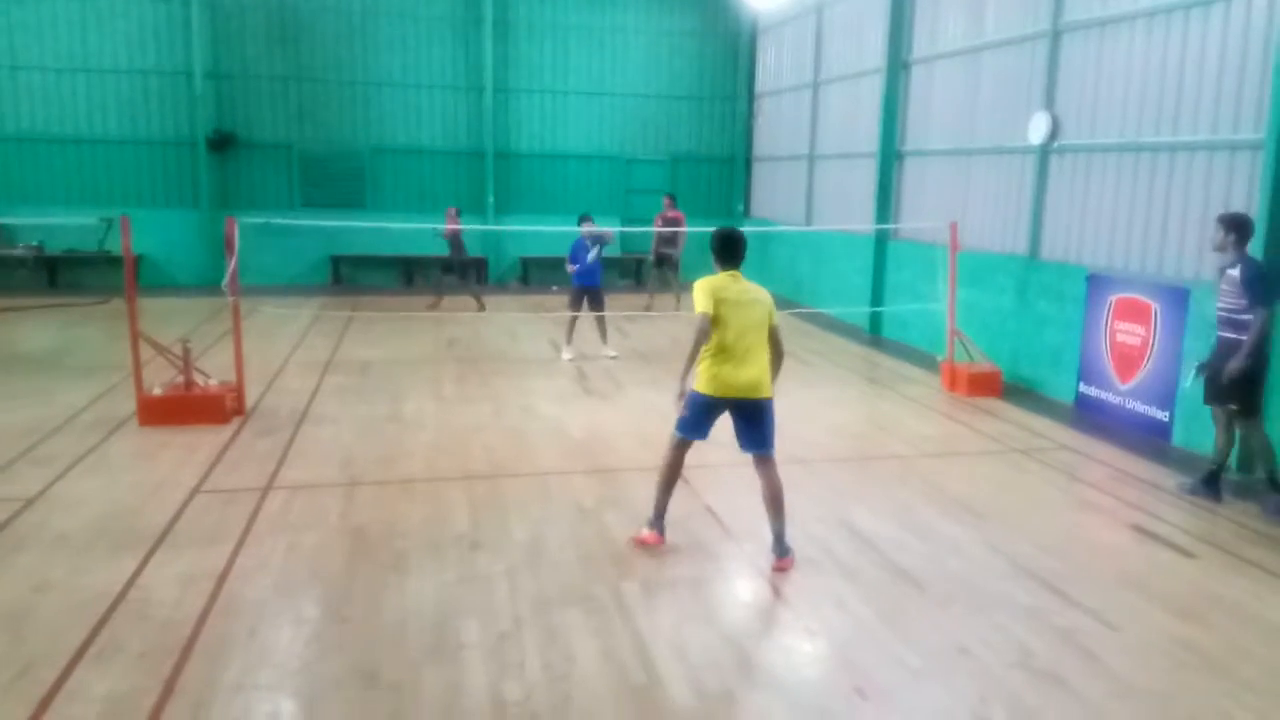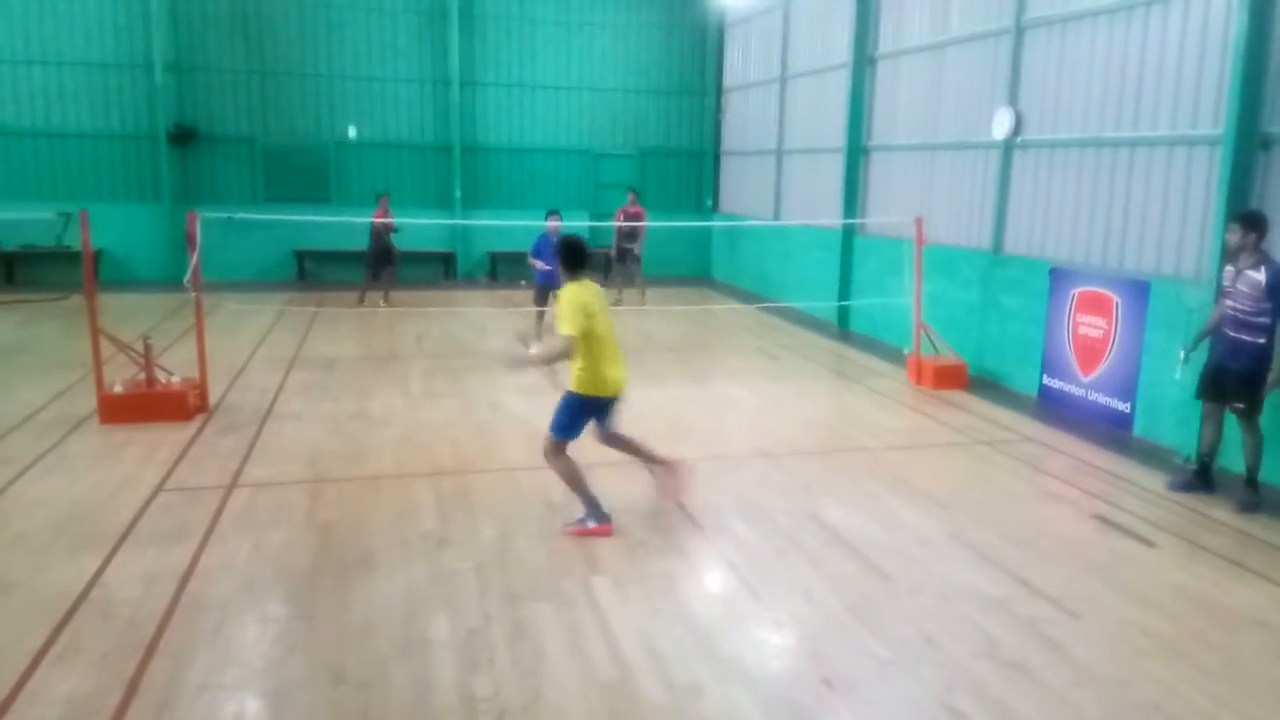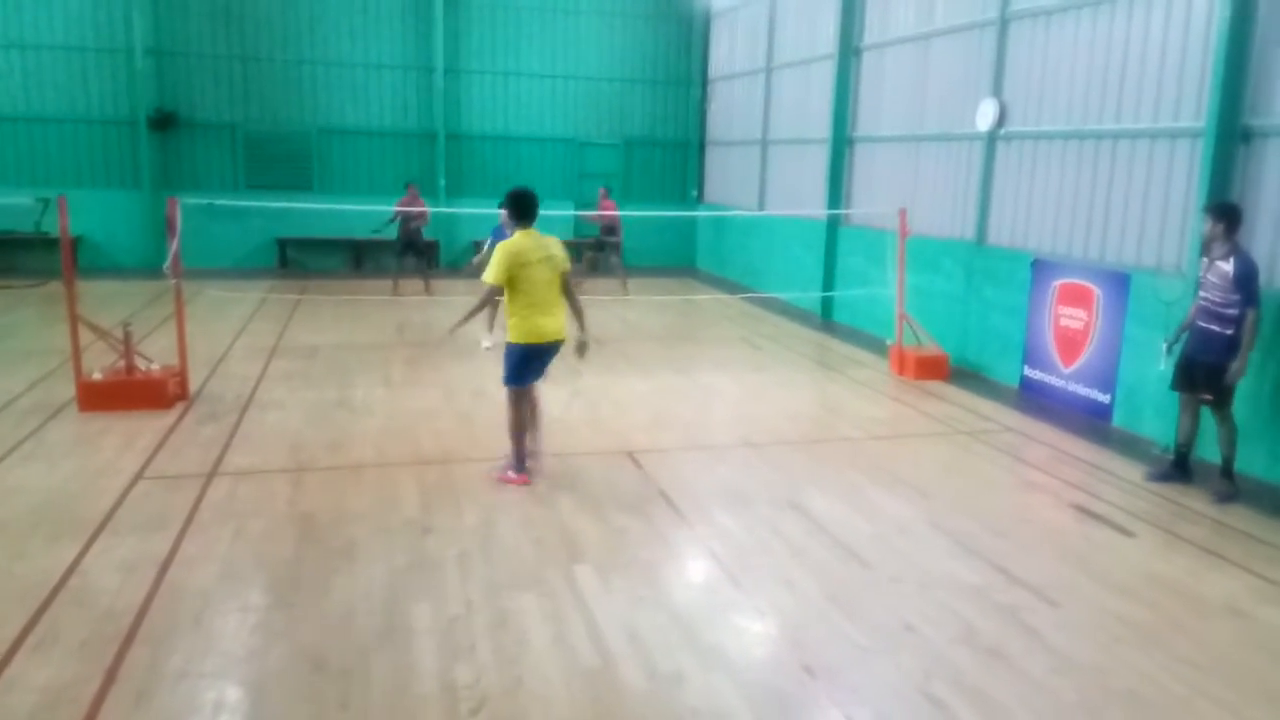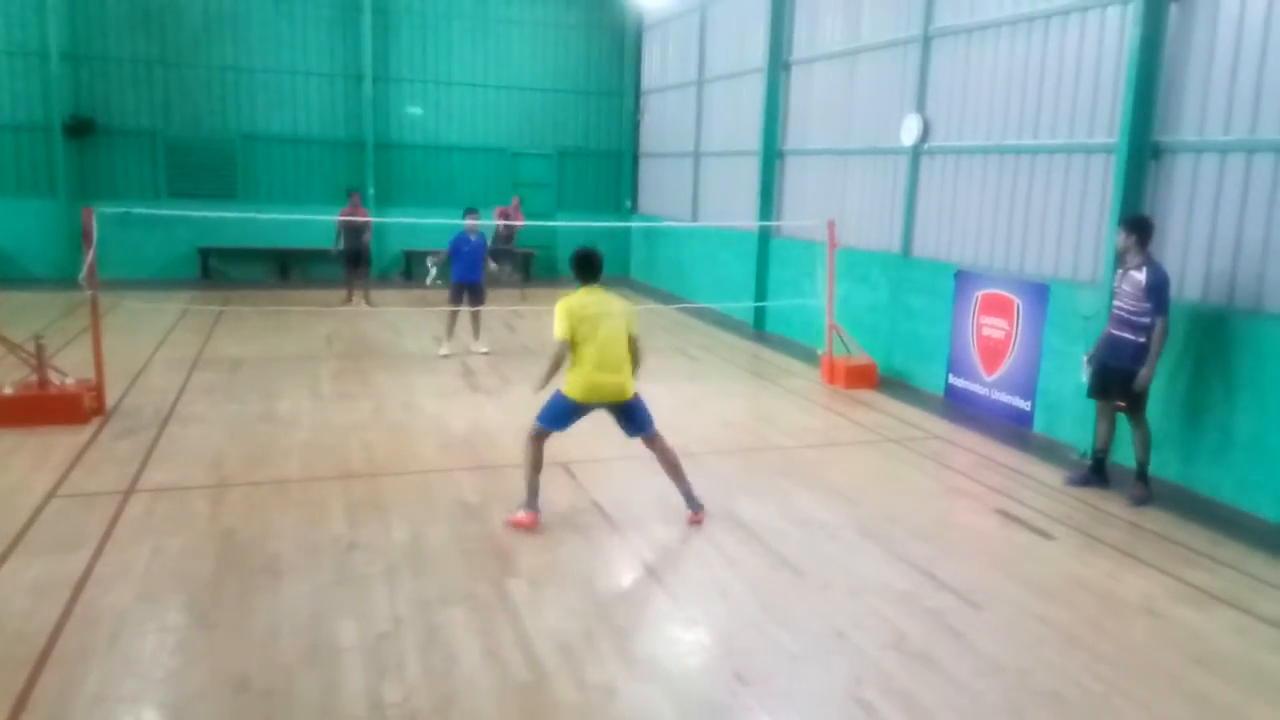
dt=1s
person 1, frame 1
left shoulder: (707, 286)
right shoulder: (762, 294)
left elbow: (702, 330)
right elbow: (778, 349)
left wrist: (682, 380)
right wrist: (768, 386)
left hip: (714, 384)
right hip: (756, 388)
left knee: (677, 448)
right knee: (766, 463)
left ankle: (655, 527)
right ankle: (780, 547)
person 1, frame 2
left shoulder: (570, 298)
right shoulder: (594, 290)
left elbow: (566, 349)
left wrist: (535, 358)
right wrist: (539, 345)
left hip: (589, 383)
right hip: (613, 378)
left knee: (553, 451)
right knee: (605, 434)
left ankle: (597, 517)
right ankle: (662, 466)
person 1, frame 3
left shoulder: (506, 249)
right shoulder: (555, 245)
left elbow: (488, 296)
right elbow: (569, 291)
left wrist: (461, 322)
right wrist: (583, 331)
left hip: (525, 334)
right hip: (555, 332)
left knee: (516, 396)
right knee: (526, 388)
left ankle: (519, 468)
right ankle: (525, 452)
person 1, frame 4
left shoulder: (567, 306)
right shoulder: (621, 305)
left elbow: (561, 353)
right elbow: (635, 354)
left wrist: (544, 379)
left hip: (580, 388)
right hip: (619, 388)
left knee: (535, 437)
right knee: (655, 442)
left ankle: (530, 508)
right ankle: (693, 504)
person 2, frame 1
left shoulder: (1250, 270)
right shoulder: (1227, 270)
left wrist: (1242, 357)
right wrist: (1213, 358)
left hip: (1244, 359)
right hip: (1226, 355)
left knee: (1247, 422)
right knee: (1221, 418)
right ankle: (1212, 481)
person 2, frame 2
right shoulder: (1230, 267)
right wrist: (1197, 340)
left hip: (1250, 361)
right hip: (1221, 354)
left knee: (1247, 420)
right knee: (1210, 411)
left ankle: (1251, 486)
right ankle: (1202, 473)
person 2, frame 3
left shoulder: (1243, 265)
right shoulder: (1207, 258)
left elbow: (1251, 314)
left wrist: (1242, 357)
right wrist: (1177, 334)
left hip: (1220, 354)
right hip: (1194, 347)
left knee: (1220, 411)
right knee: (1187, 402)
left ankle: (1227, 476)
right ankle: (1180, 464)
person 2, frame 4
left shoulder: (1155, 275)
right shoulder: (1122, 271)
left elbow: (1160, 324)
left wrist: (1150, 366)
right wrist: (1097, 348)
left hip: (1133, 362)
right hip: (1109, 356)
left knee: (1136, 417)
right knee: (1103, 409)
left ankle: (1142, 480)
right ankle: (1097, 470)
